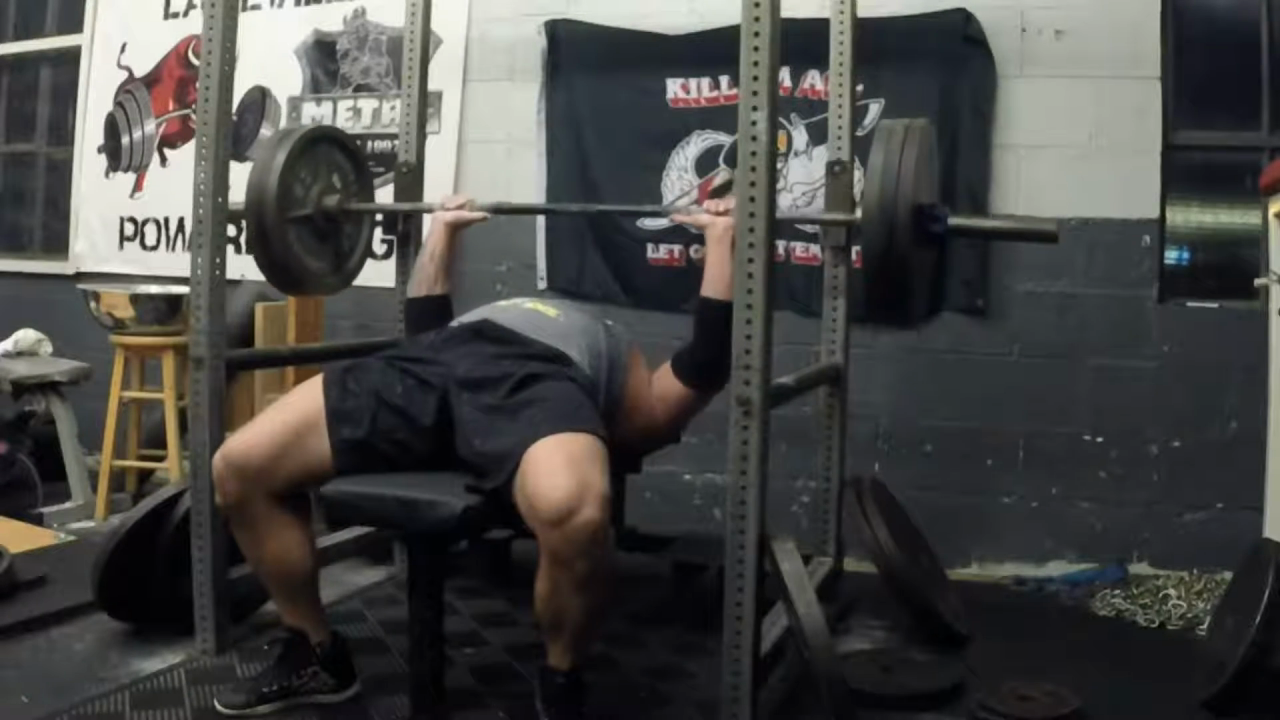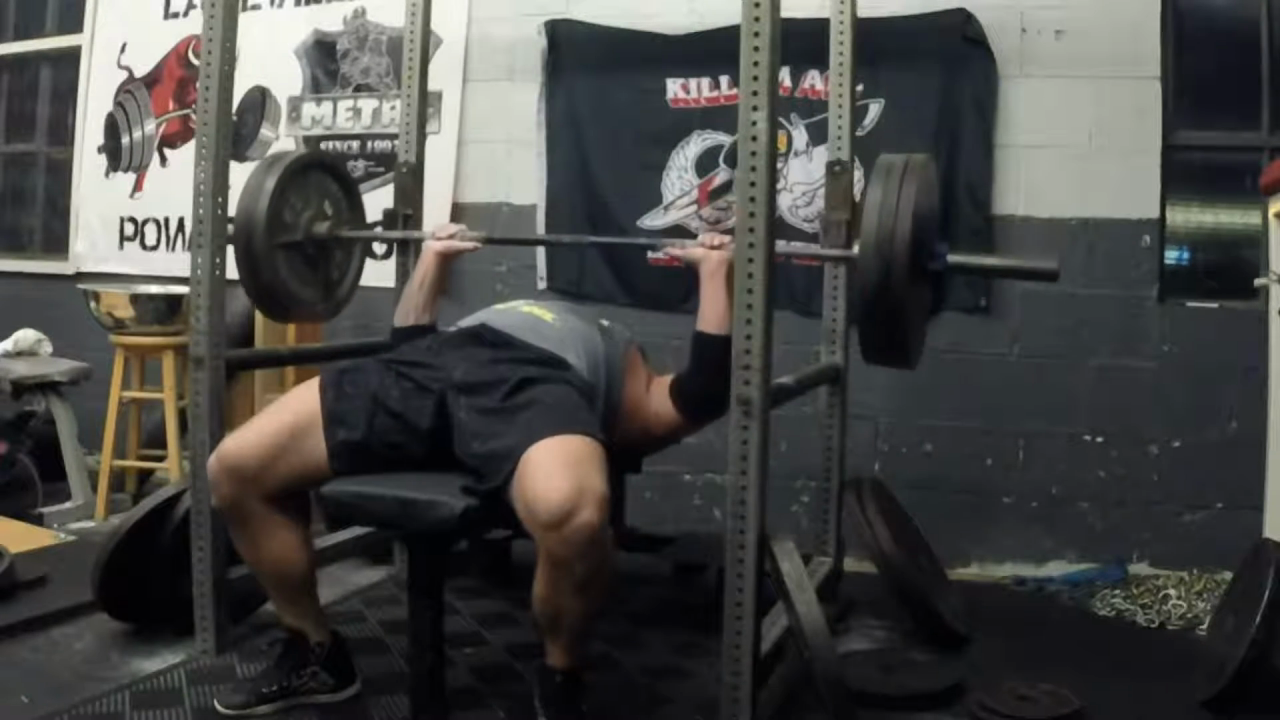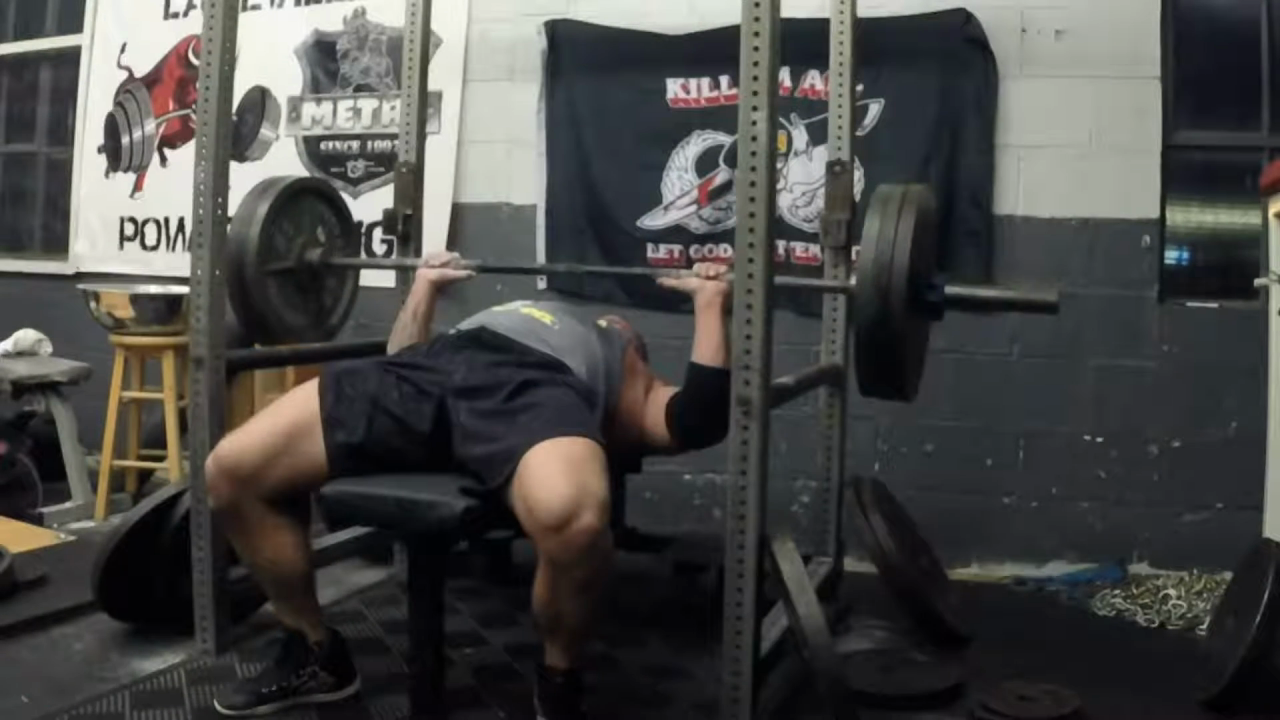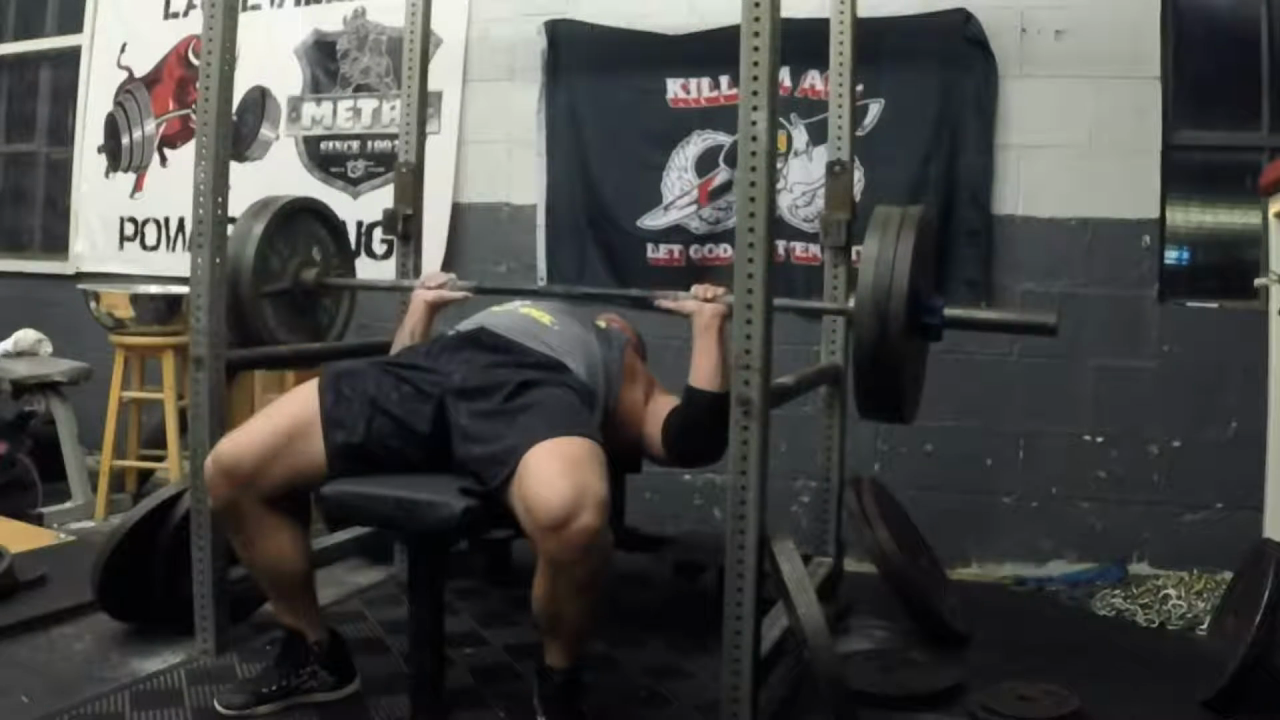
dt=0.3s
person 1, frame 1
left shoulder: (642, 396)
left elbow: (708, 363)
right elbow: (425, 323)
left wrist: (720, 239)
right wrist: (441, 231)
left knee: (574, 512)
right knee: (239, 467)
right ankle: (314, 655)
person 1, frame 2
left shoulder: (639, 394)
left elbow: (706, 392)
right elbow: (409, 345)
left wrist: (715, 271)
right wrist: (432, 257)
left knee: (572, 515)
right knee: (234, 468)
right ankle: (314, 653)
person 1, frame 3
left shoulder: (639, 391)
left elbow: (700, 421)
right elbow: (402, 362)
left wrist: (709, 303)
right wrist: (424, 288)
left knee: (573, 518)
right knee: (231, 469)
right ankle: (314, 654)
person 1, frame 4
left shoulder: (635, 389)
left elbow: (696, 439)
right elbow: (403, 368)
left wrist: (707, 323)
right wrist: (421, 304)
left knee: (572, 517)
right knee: (231, 469)
right ankle: (313, 653)
